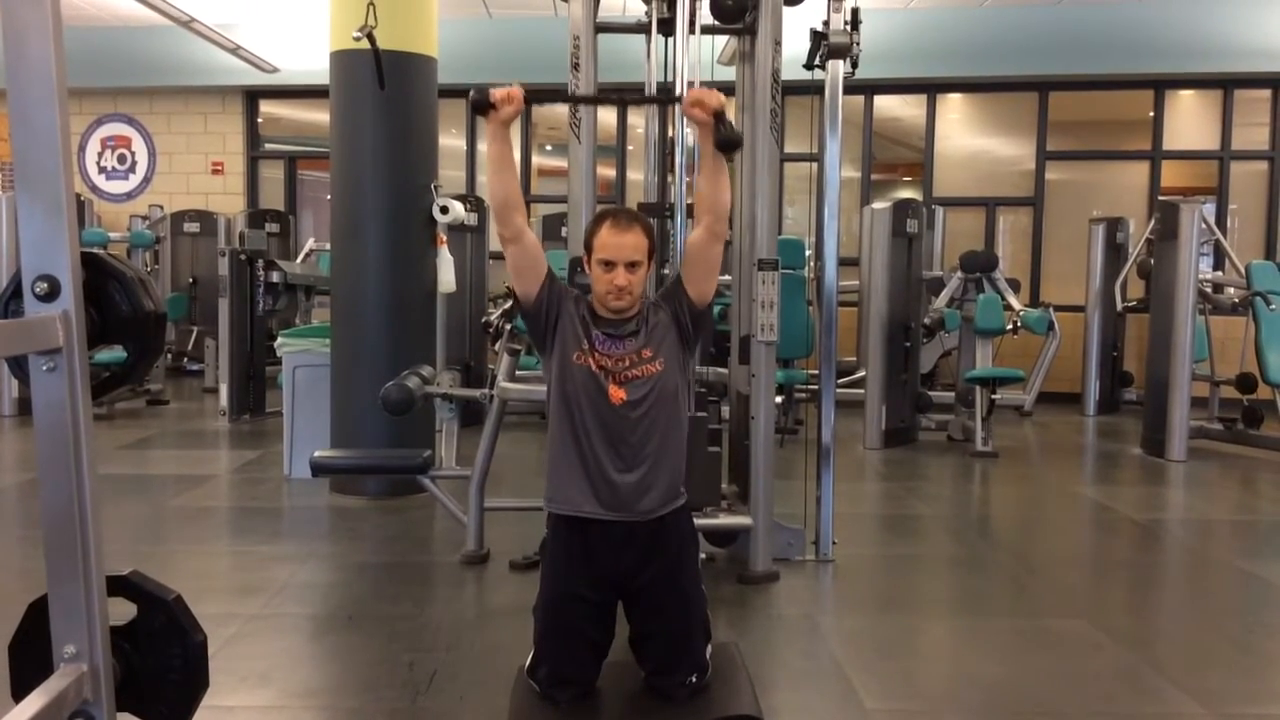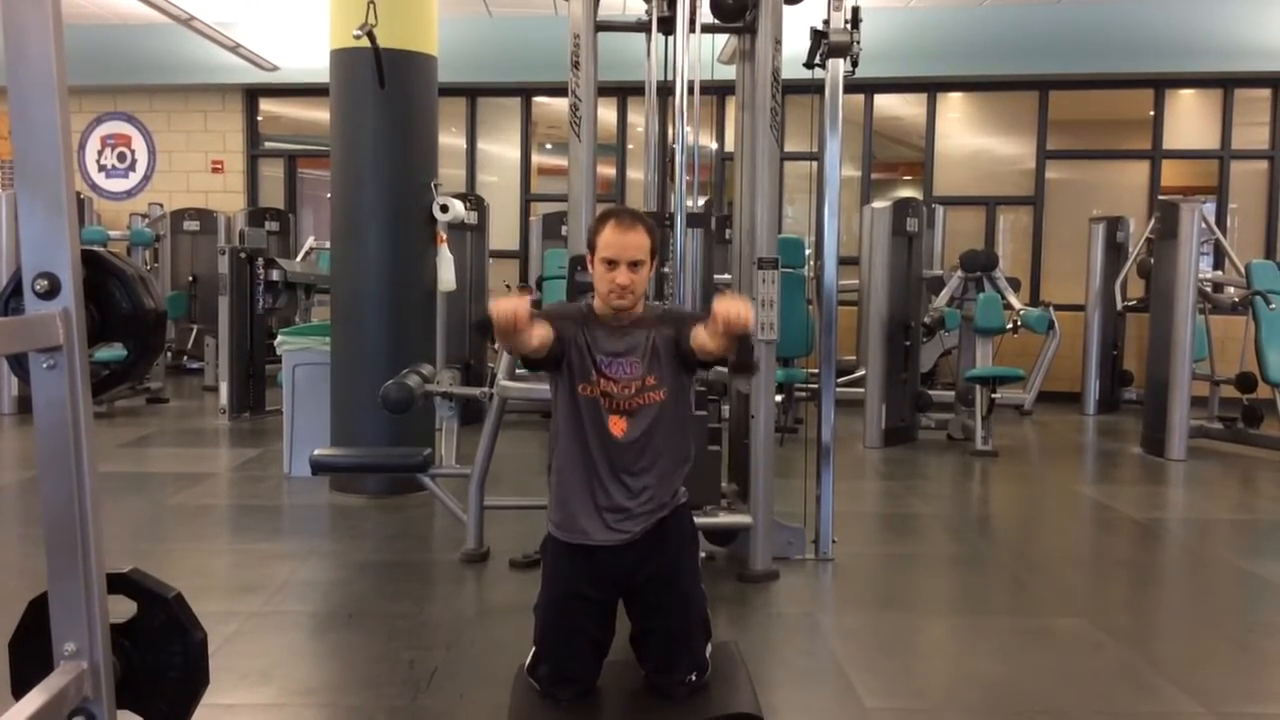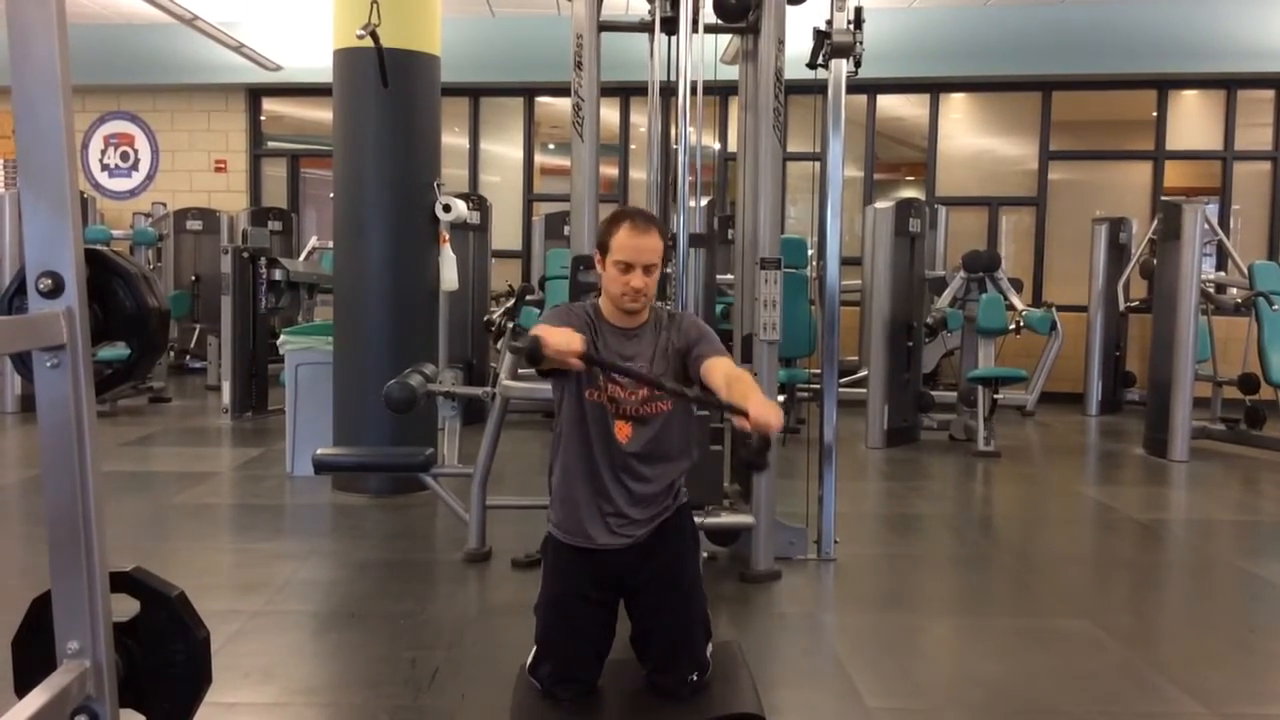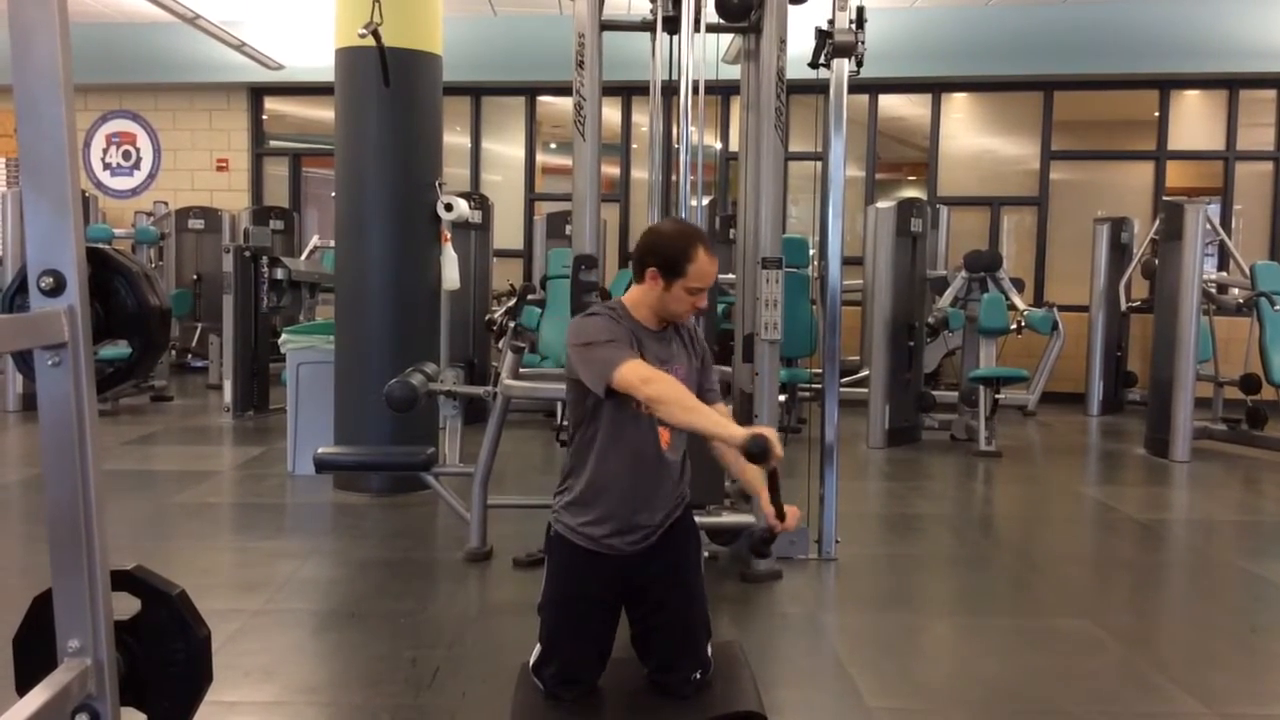
dt=0.5s
person 1, frame 1
left shoulder: (673, 319)
right shoulder: (557, 318)
left elbow: (711, 231)
right elbow: (511, 229)
left wrist: (707, 134)
right wrist: (499, 131)
left hip: (661, 527)
right hip: (577, 528)
left knee: (680, 681)
right knee: (560, 683)
left ankle: (650, 642)
right ankle: (599, 638)
person 1, frame 2
left shoulder: (674, 330)
right shoulder: (566, 329)
left elbow: (712, 340)
right elbow: (529, 337)
left wrist: (731, 319)
right wrist: (510, 319)
left hip: (661, 529)
right hip: (577, 534)
left knee: (681, 679)
right knee: (559, 682)
left ankle: (652, 641)
right ankle: (591, 638)
person 1, frame 3
left shoulder: (684, 331)
right shoulder: (572, 320)
left elbow: (726, 374)
right elbow: (549, 337)
left wrist: (756, 405)
right wrist: (552, 343)
left hip: (662, 528)
right hip: (580, 534)
left knee: (682, 679)
right knee: (560, 682)
left ankle: (647, 636)
right ankle: (592, 636)
person 1, frame 4
left shoulder: (691, 340)
right shoulder: (595, 330)
left elbow: (720, 428)
right elbow: (651, 388)
left wrist: (767, 498)
right wrist: (741, 432)
left hip: (667, 530)
right hip: (587, 536)
left knee: (684, 679)
right knee: (564, 683)
left ankle: (650, 634)
